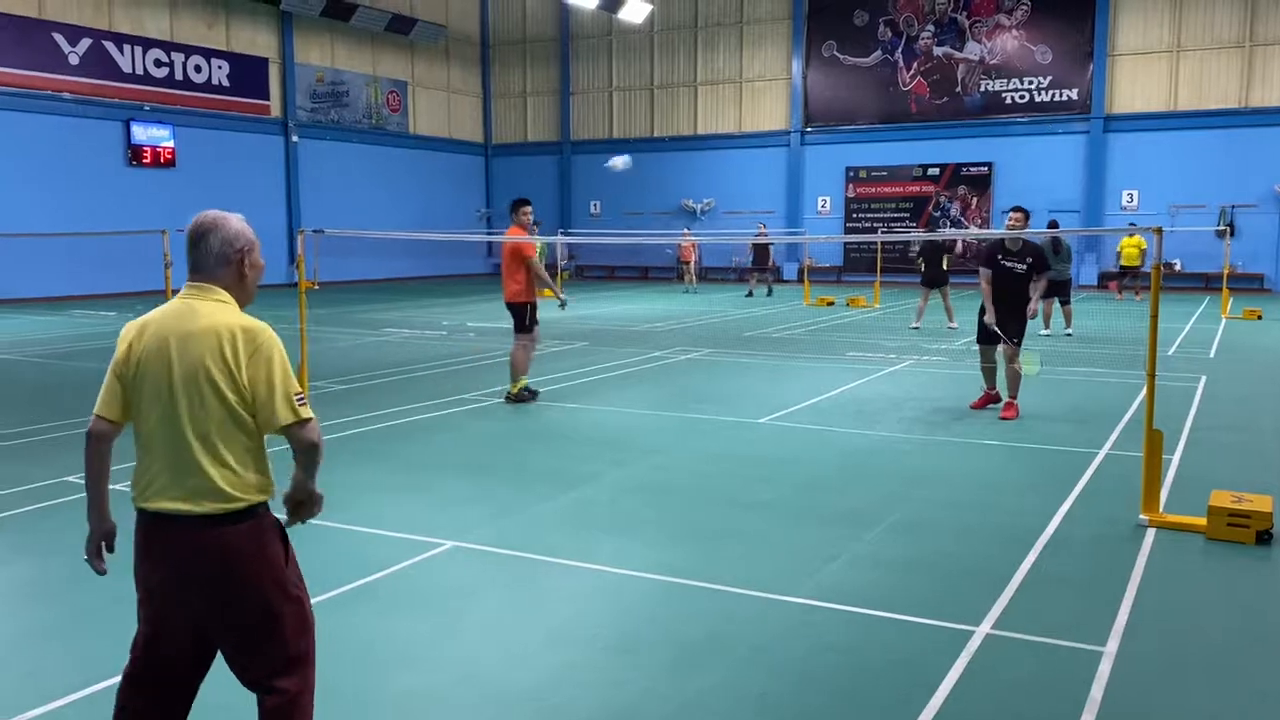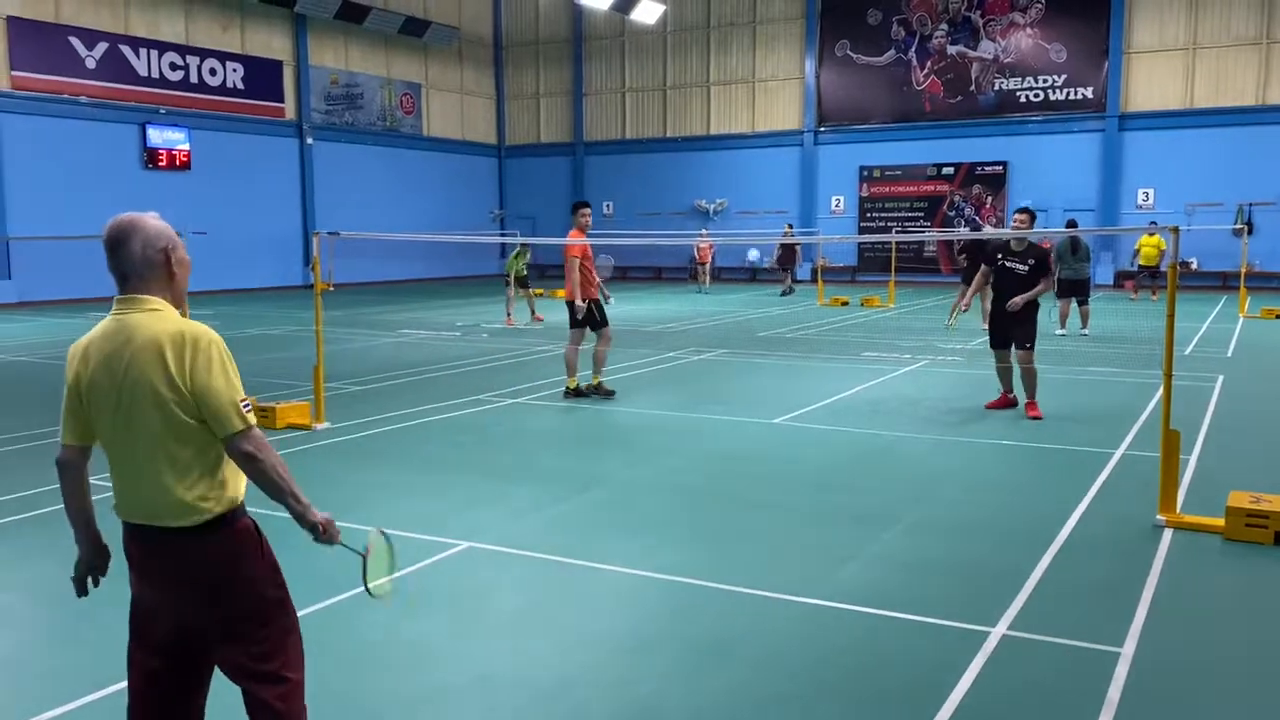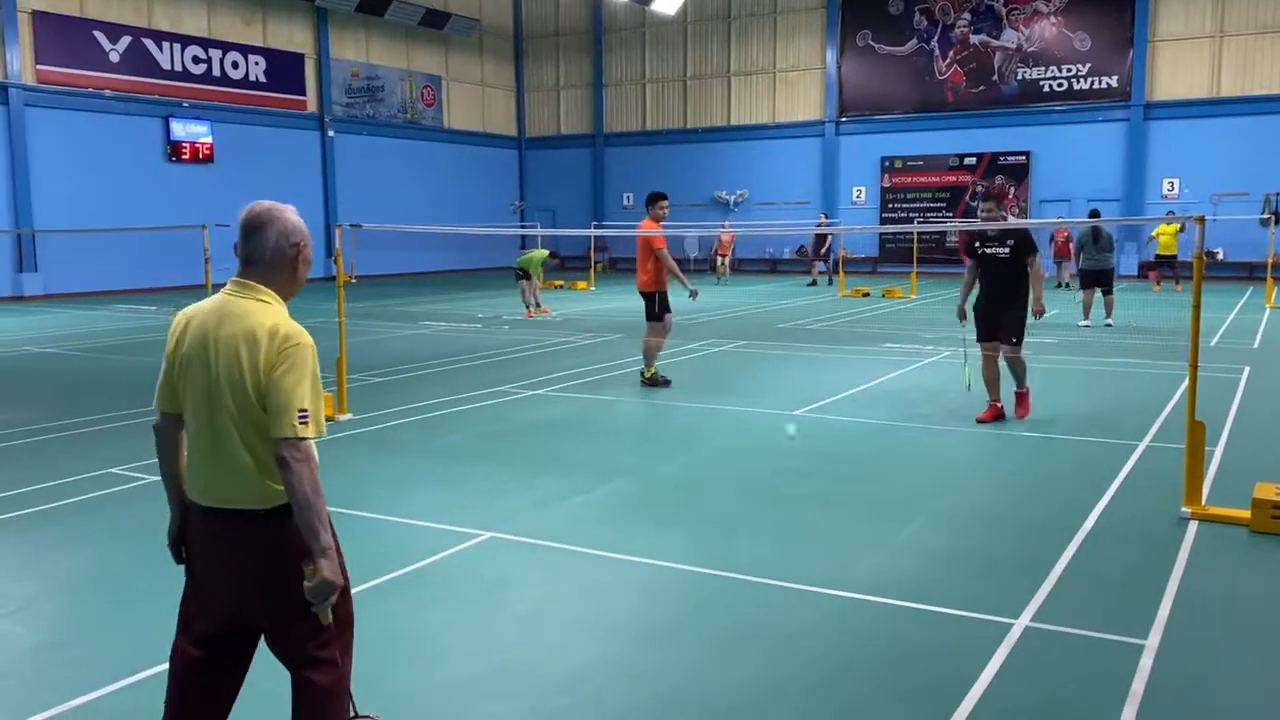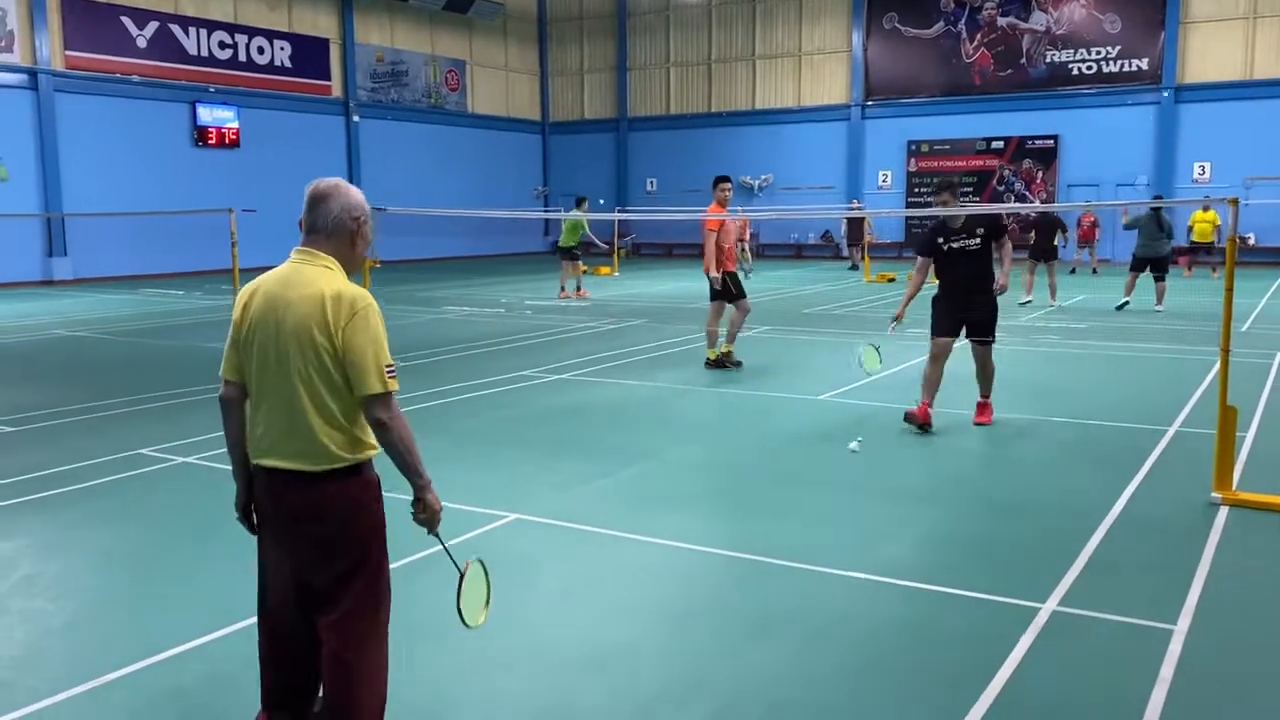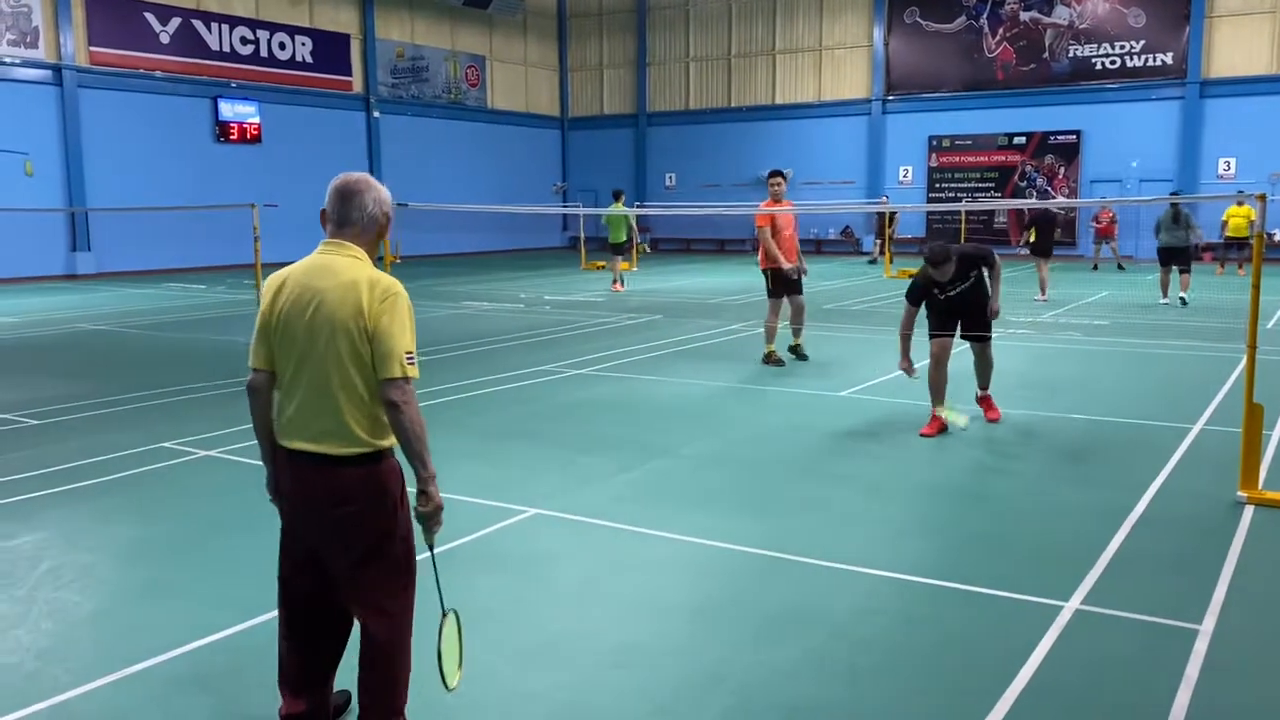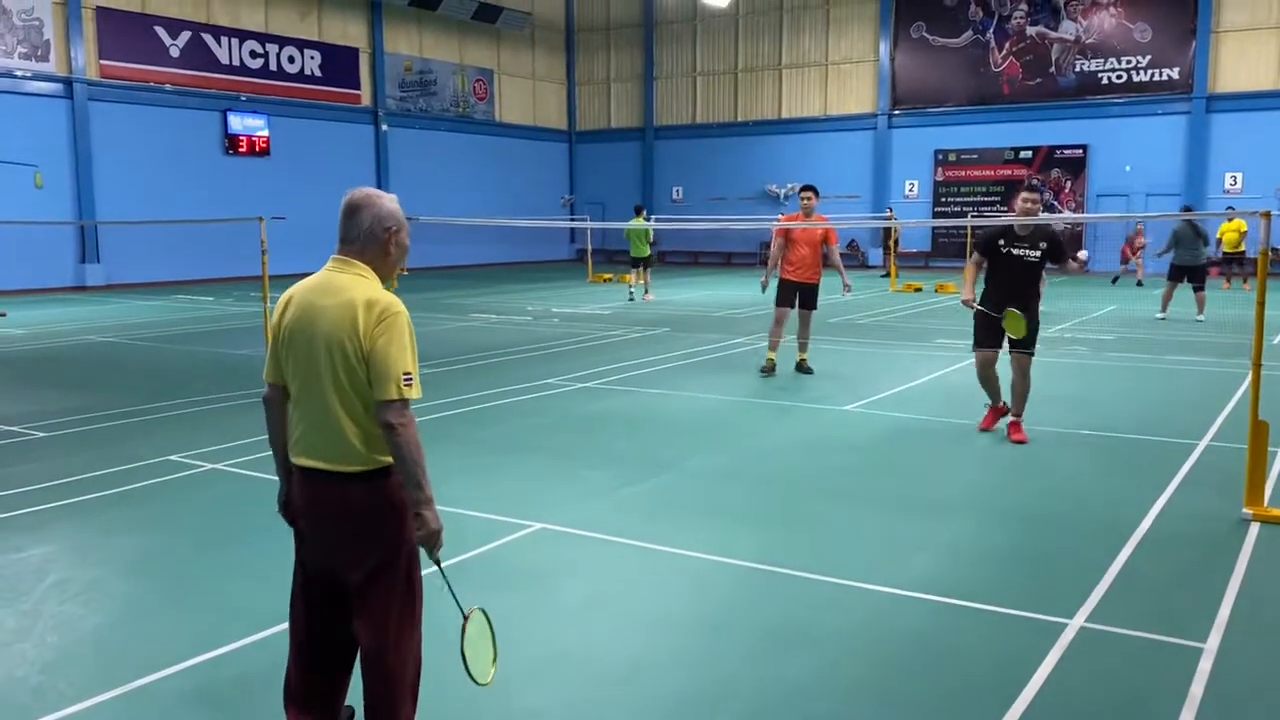
dt=0.7s
person 1, frame 1
left shoulder: (139, 333)
right shoulder: (249, 336)
left elbow: (98, 432)
right elbow: (305, 438)
left wrist: (98, 517)
right wrist: (305, 487)
left hip: (158, 530)
right hip: (236, 533)
left knee: (156, 667)
right knee: (284, 664)
person 1, frame 2
left shoulder: (84, 352)
right shoulder: (191, 340)
left elbow: (69, 460)
right elbow: (245, 446)
left wrist: (88, 542)
right wrist: (304, 511)
left hip: (144, 541)
right hip: (214, 540)
left knee: (161, 677)
right knee: (273, 667)
person 1, frame 3
left shoulder: (188, 321)
right shoulder: (286, 337)
left elbow: (165, 427)
right elbow: (292, 454)
left wrist: (179, 509)
right wrist: (321, 551)
left hip: (209, 523)
right hip: (276, 526)
left knee: (203, 653)
right knee: (320, 649)
person 1, frame 4
left shoulder: (254, 293)
right shoulder: (349, 301)
left elbow: (231, 398)
right elbow: (380, 411)
left wrist: (244, 481)
right wrist: (422, 486)
left hip: (272, 485)
right hip: (338, 488)
left knee: (285, 612)
right knee: (352, 623)
person 1, frame 5
left shoulder: (280, 283)
right shoulder: (382, 290)
left elbow: (258, 384)
right elbow: (396, 396)
left wrist: (273, 463)
right wrist: (427, 480)
left hip: (297, 469)
right hip: (362, 474)
left knee: (307, 599)
right knee: (383, 607)
person 1, frame 6
left shoulder: (293, 298)
right shoulder: (381, 307)
left elbow: (274, 399)
right elbow: (395, 419)
left wrist: (287, 477)
right wrist: (424, 502)
left hip: (309, 486)
right hip: (369, 491)
left knee: (317, 615)
right knee: (388, 625)
person 2, frame 1
left shoulder: (1034, 251)
right shoulder: (992, 249)
left elbow: (1041, 279)
right elbow: (985, 282)
left wrist: (1035, 301)
right wrist: (989, 311)
left hip: (1017, 311)
right hip: (992, 310)
left knee: (1011, 354)
right knee: (985, 352)
left ankle: (1011, 402)
right ankle: (991, 392)
person 2, frame 2
left shoulder: (1039, 254)
right shoulder: (996, 249)
left elbow: (1047, 284)
right elbow: (983, 275)
left wrist: (1024, 298)
right wrist: (969, 297)
left hip: (1025, 313)
right hip: (999, 310)
left knee: (1025, 358)
right knee: (1000, 356)
left ankle: (1031, 402)
right ankle: (1008, 396)
person 2, frame 3
left shoulder: (1018, 234)
right shoulder: (974, 238)
left elbow: (1034, 265)
right elbow: (971, 271)
left wrist: (1037, 298)
right wrist: (962, 301)
left hip: (1013, 304)
right hip: (985, 304)
left knee: (1010, 354)
right knee: (987, 355)
left ankle: (1021, 390)
right ankle: (994, 404)
person 2, frame 4
left shoulder: (986, 220)
right shoulder: (933, 233)
left elbow: (1004, 244)
right elbow: (920, 272)
left wrist: (1004, 274)
right wrist: (904, 306)
left hip: (982, 300)
right hip: (947, 300)
left knee: (983, 355)
right knee: (937, 352)
left ankle: (984, 403)
right ankle: (924, 410)
person 2, frame 5
left shoulder: (973, 255)
right shoulder: (922, 281)
left elbow: (995, 263)
right elbow: (909, 317)
left wrist: (994, 299)
right wrist: (905, 357)
left hip: (976, 302)
right hip: (942, 310)
left knee: (983, 351)
right knee: (938, 355)
left ankle: (984, 396)
right ankle: (937, 417)
person 2, frame 6
left shoulder: (1048, 237)
right shoulder: (994, 234)
left elbow: (1064, 265)
right elbow: (975, 263)
left wrist: (1078, 266)
right wrist: (968, 290)
left hip: (1025, 311)
right hip: (990, 308)
left knee: (1021, 365)
right knee: (983, 362)
left ankle: (1016, 421)
right ankle: (997, 405)
person 3, frame 1
left shoulder: (510, 236)
right shoulder: (522, 238)
right elbow: (538, 270)
right wrist: (558, 293)
left hip: (515, 296)
right hip: (522, 298)
left knee: (532, 339)
right knee: (521, 344)
left ankle: (520, 383)
right ankle: (514, 391)
person 3, frame 2
left shoulder: (581, 238)
right shoulder: (575, 239)
right elbow: (574, 270)
left wrist: (603, 290)
right wrist: (578, 298)
left hip: (581, 297)
right hip: (585, 297)
left knee: (575, 341)
right knee: (605, 336)
left ankle: (572, 386)
right ankle: (596, 383)
person 3, frame 3
left shoulder: (646, 227)
right shoulder: (653, 230)
right elbow: (667, 261)
right wrist: (687, 284)
left hip: (654, 285)
right hip: (653, 287)
left knee: (666, 325)
right knee: (654, 331)
left ankle: (649, 368)
right ankle: (648, 375)
person 3, frame 4
left shoulder: (724, 213)
right shoulder: (714, 213)
right elbow: (710, 243)
right wrist: (713, 270)
left hip: (725, 269)
right hip: (721, 270)
left knee: (716, 313)
right knee: (743, 307)
left ankle: (713, 357)
right ankle: (726, 350)
person 3, frame 5
left shoulder: (790, 207)
right shoulder: (765, 209)
right elbow: (766, 239)
left wrist: (801, 261)
right wrist: (782, 262)
left hip: (792, 266)
right hip: (774, 266)
left knee: (799, 305)
right knee: (775, 308)
left ankle: (796, 344)
right ankle: (769, 352)
person 3, frame 6
left shoulder: (825, 224)
right shoulder: (788, 221)
left elbow: (833, 252)
right elbow: (777, 249)
left wrist: (844, 276)
right wrist: (767, 275)
left hip: (811, 280)
right hip: (788, 277)
left knee: (805, 320)
right knee: (779, 317)
left ankle: (802, 360)
right ankle: (770, 360)
